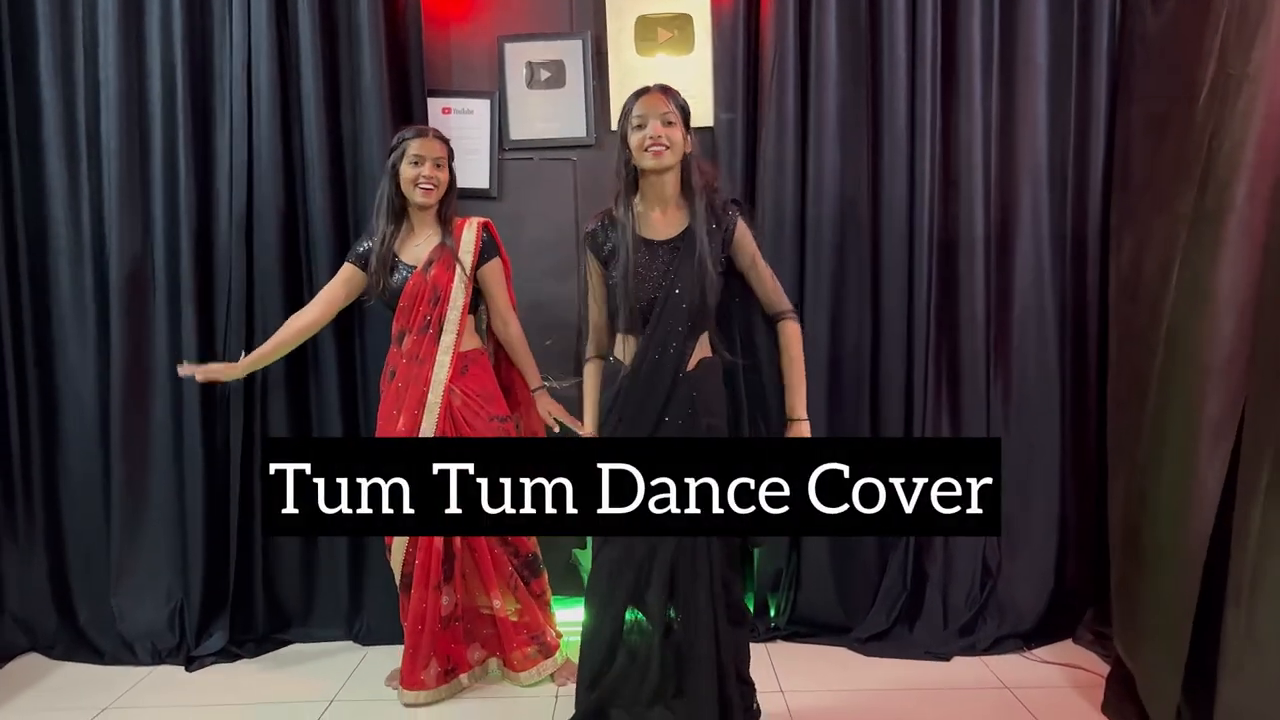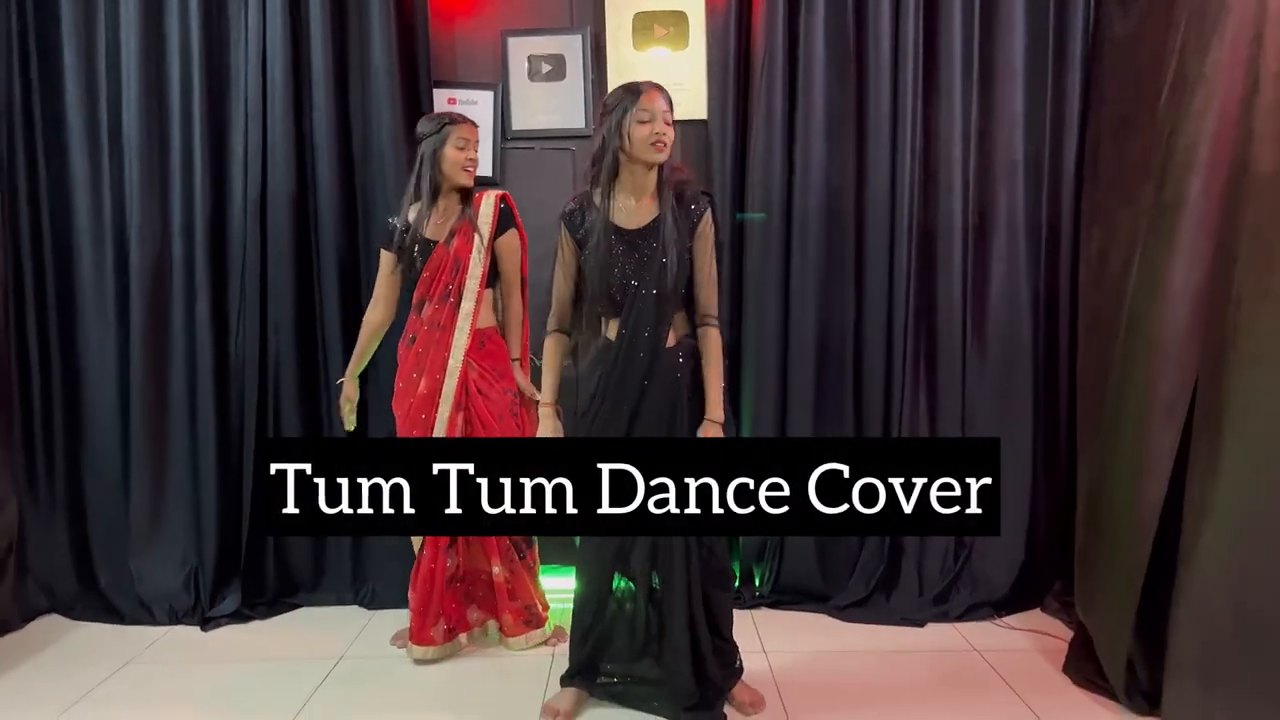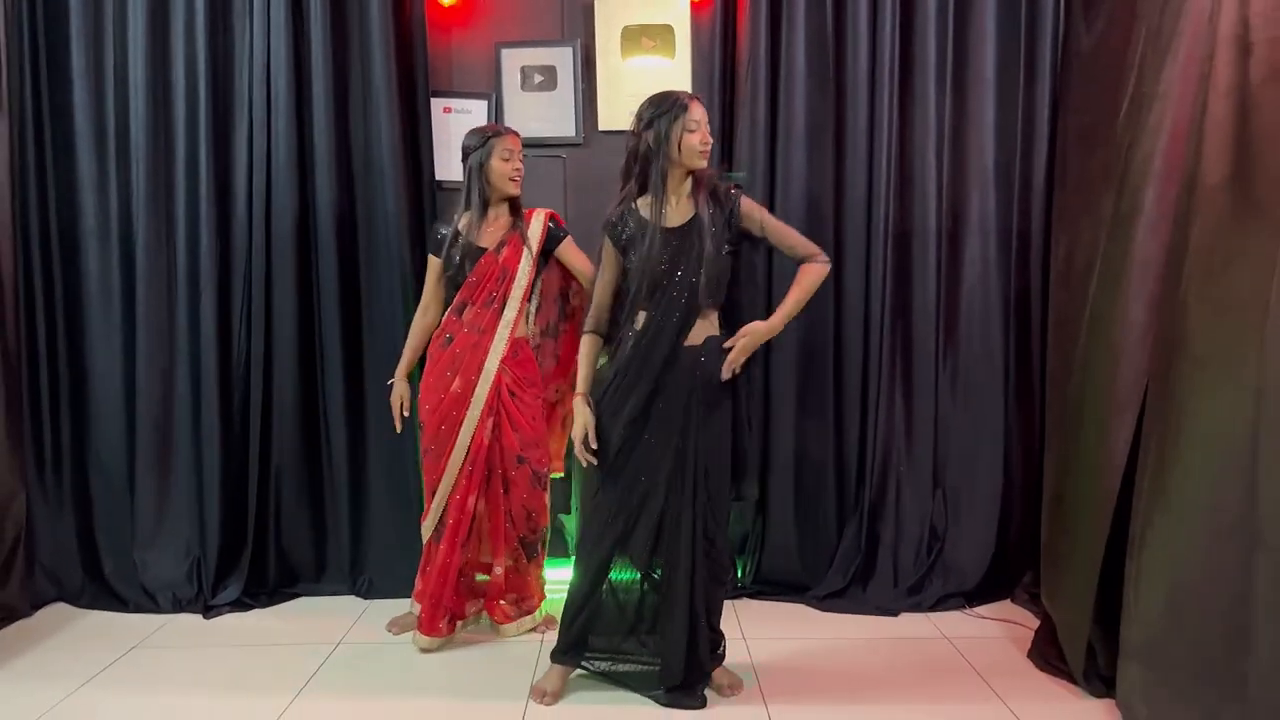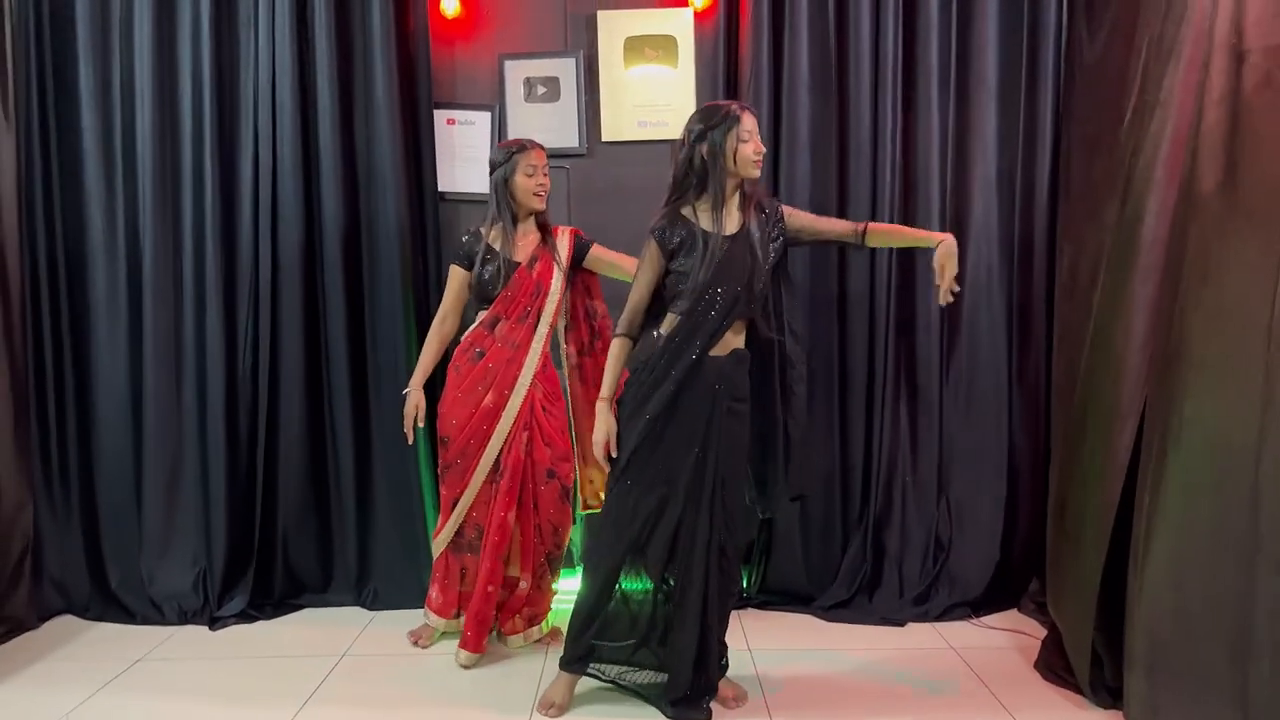
dt=0.4s
person 1, frame 1
left shoulder: (720, 221)
right shoulder: (606, 233)
left elbow: (780, 317)
right elbow: (597, 345)
left wrist: (796, 417)
right wrist: (588, 434)
left hip: (699, 403)
right hip: (627, 407)
left knee: (706, 563)
right knee: (621, 564)
person 1, frame 2
left shoulder: (691, 210)
right shoulder: (581, 216)
left elbow: (709, 319)
right elbow: (560, 323)
left wrist: (713, 418)
right wrist: (547, 408)
left hip: (679, 380)
right hip: (608, 383)
left knee: (693, 529)
right knee: (607, 530)
person 1, frame 3
left shoulder: (724, 205)
right shoulder: (626, 223)
left elbow: (814, 260)
right elbow: (597, 320)
left wrist: (774, 322)
right wrist: (582, 398)
left hip: (706, 377)
right hip: (635, 378)
left knee: (699, 519)
right knee: (613, 516)
left ankle: (698, 655)
right ankle: (570, 652)
person 1, frame 4
left shoulder: (767, 218)
right shoulder: (673, 226)
left elbow: (859, 233)
right elbow: (629, 323)
left wrist: (935, 240)
right wrist: (605, 405)
left hip: (726, 390)
right hip: (661, 386)
left knee: (714, 532)
right knee: (624, 525)
left ankle: (701, 667)
right ankle: (575, 663)
person 2, frame 1
left shoulder: (475, 236)
right shoulder: (377, 247)
left elbow: (503, 318)
right elbow: (314, 313)
left wrist: (537, 389)
right wrist: (241, 364)
left hip: (471, 389)
right hip: (405, 395)
left ankle: (540, 646)
right ankle: (441, 655)
person 2, frame 2
left shoulder: (493, 210)
right shoulder: (402, 224)
left elbow: (513, 292)
right elbow: (381, 306)
left wrist: (518, 361)
right wrist: (352, 373)
left hip: (482, 363)
right hip: (421, 367)
left ankle: (520, 615)
right ankle: (441, 614)
person 2, frame 3
left shoulder: (540, 226)
right shoulder: (449, 233)
left elbow: (594, 280)
right elbow: (429, 309)
right wrist: (401, 374)
left hip: (512, 370)
right hip: (451, 368)
left knee: (517, 485)
right knee: (450, 484)
left ankle: (515, 603)
right ankle: (438, 601)
person 2, frame 4
left shoulder: (565, 244)
right shoulder: (476, 244)
left elbow: (638, 269)
right elbow: (446, 319)
right wrist: (417, 384)
left hip: (534, 384)
right hip: (475, 380)
left knee: (539, 496)
right knee: (467, 493)
left ankle: (521, 615)
right ankle: (448, 608)
